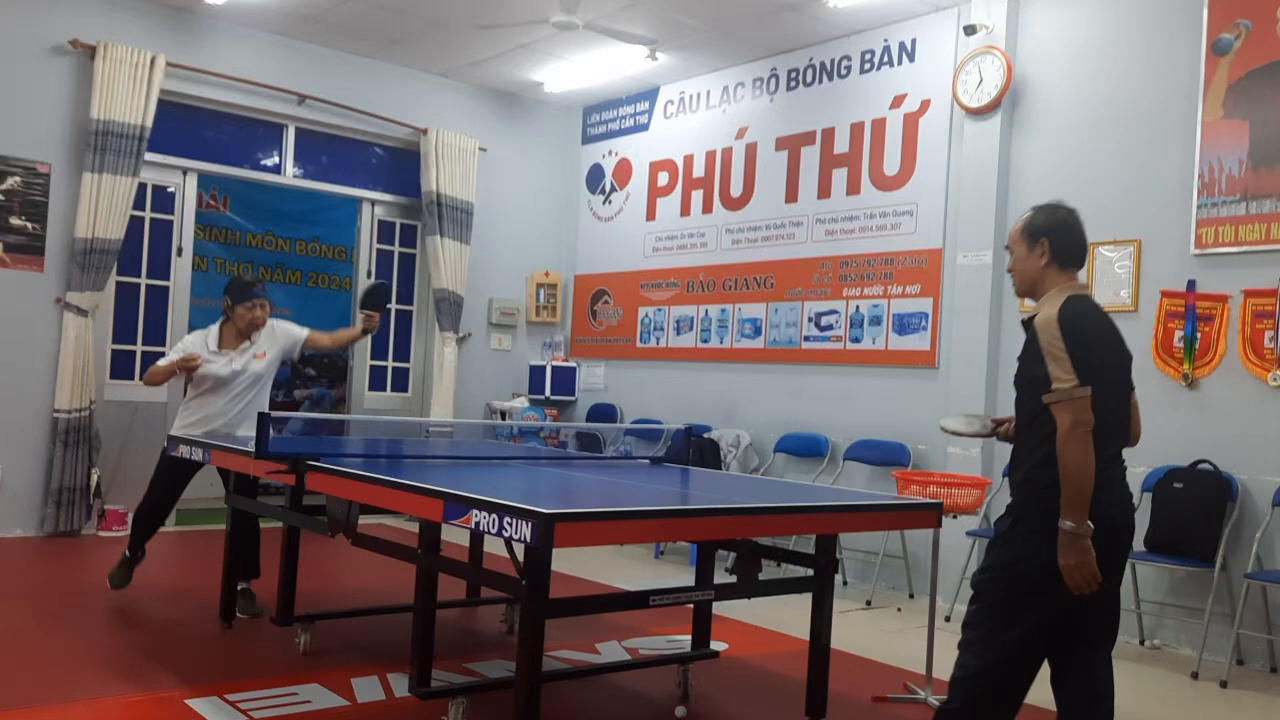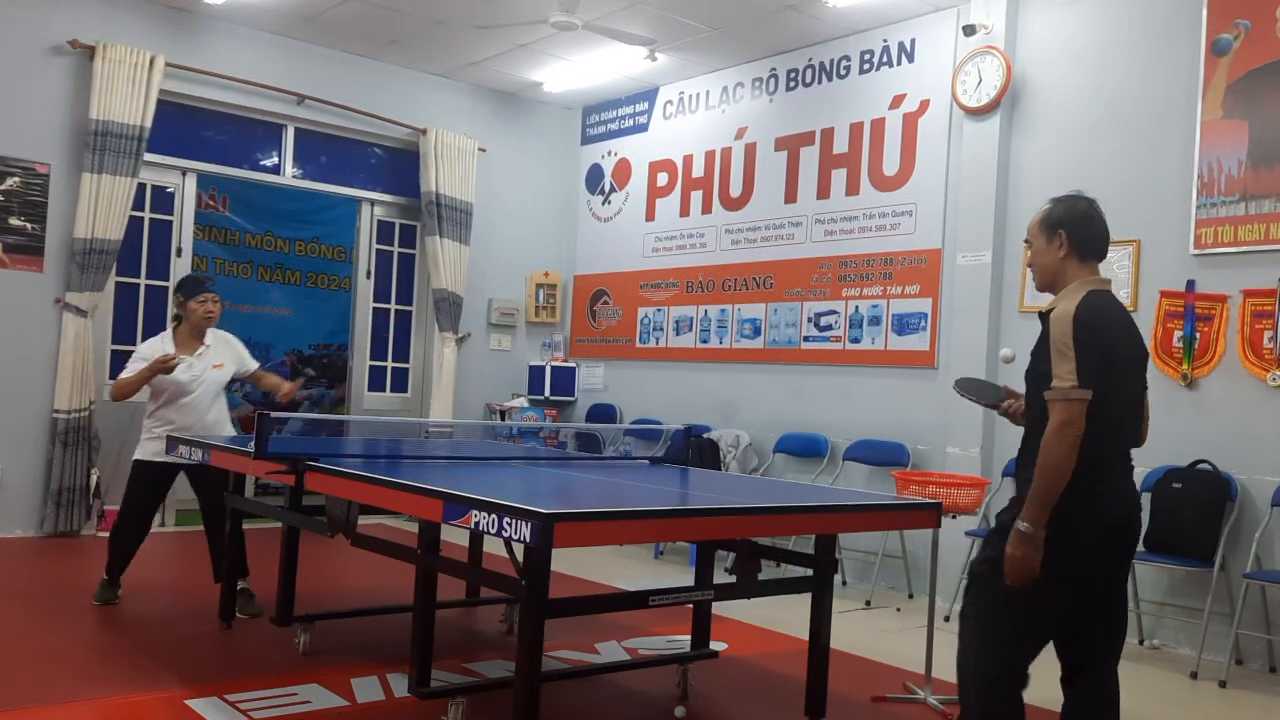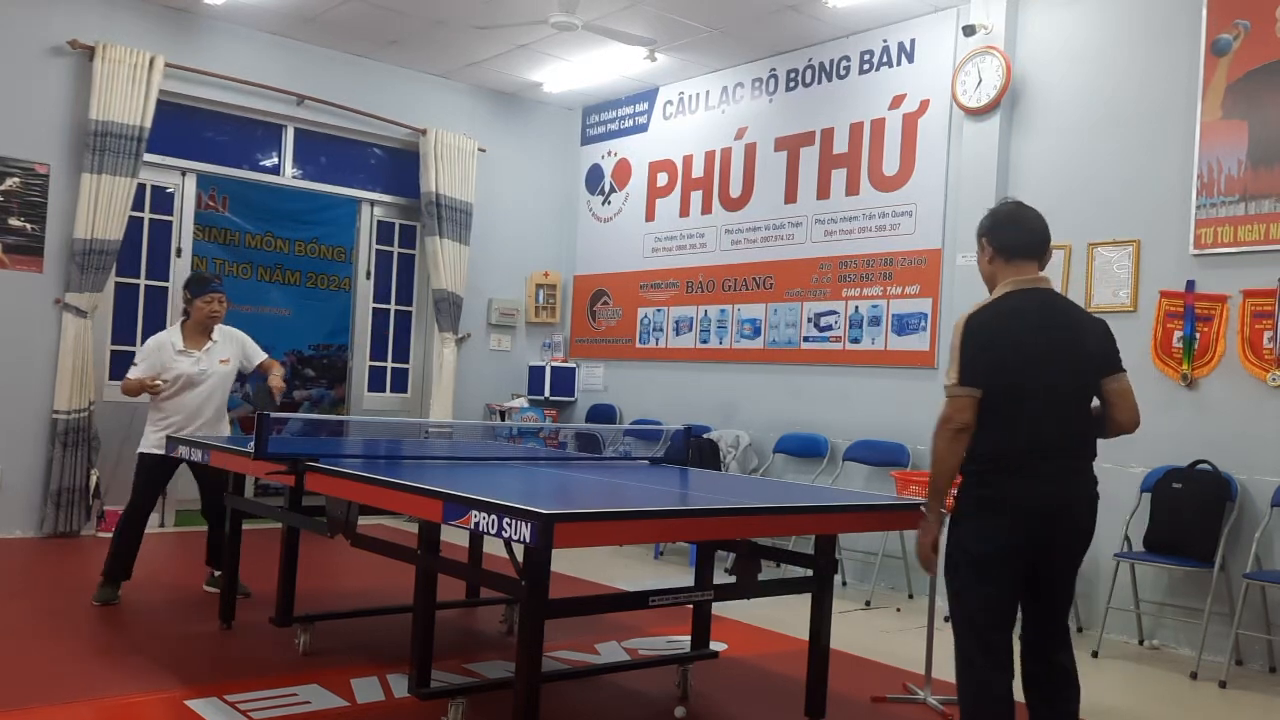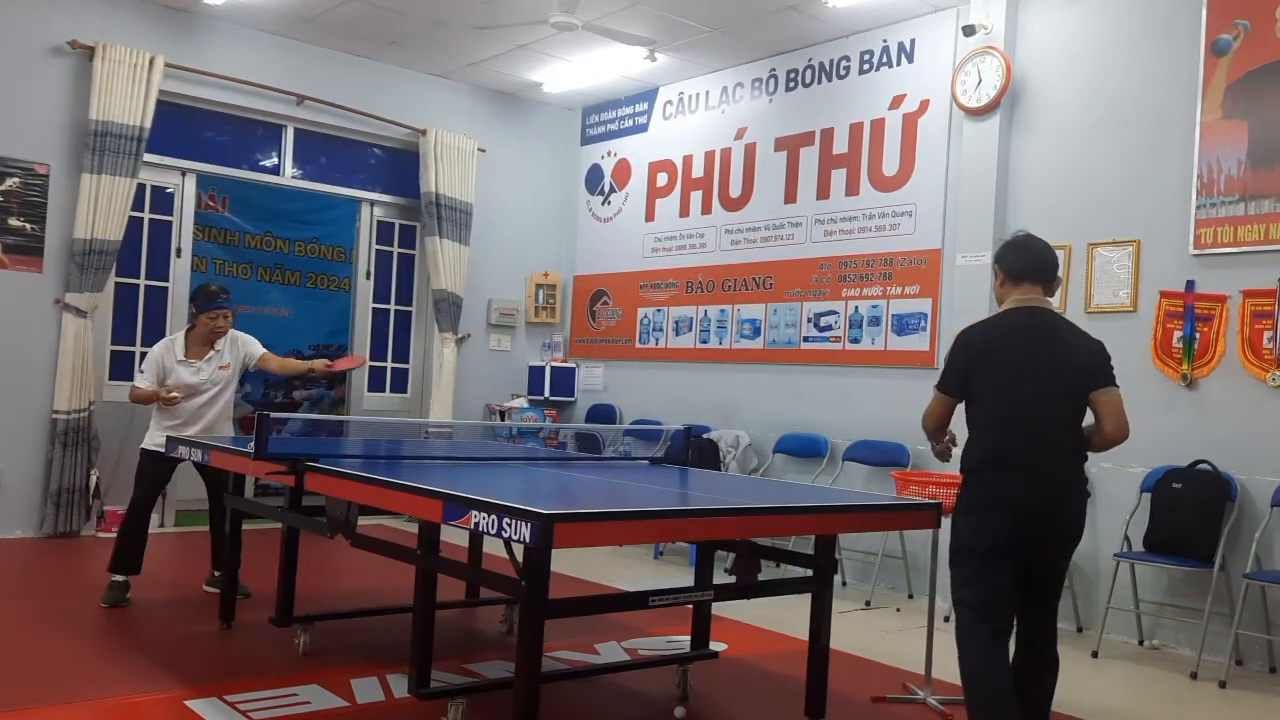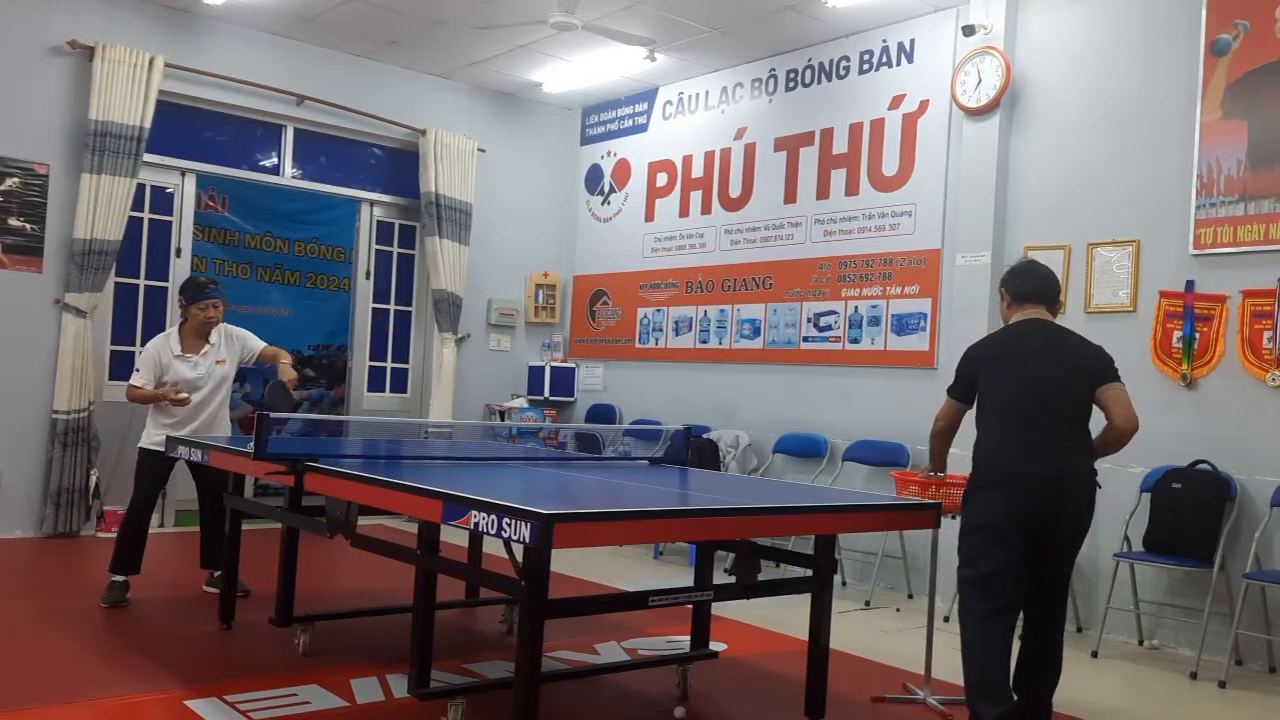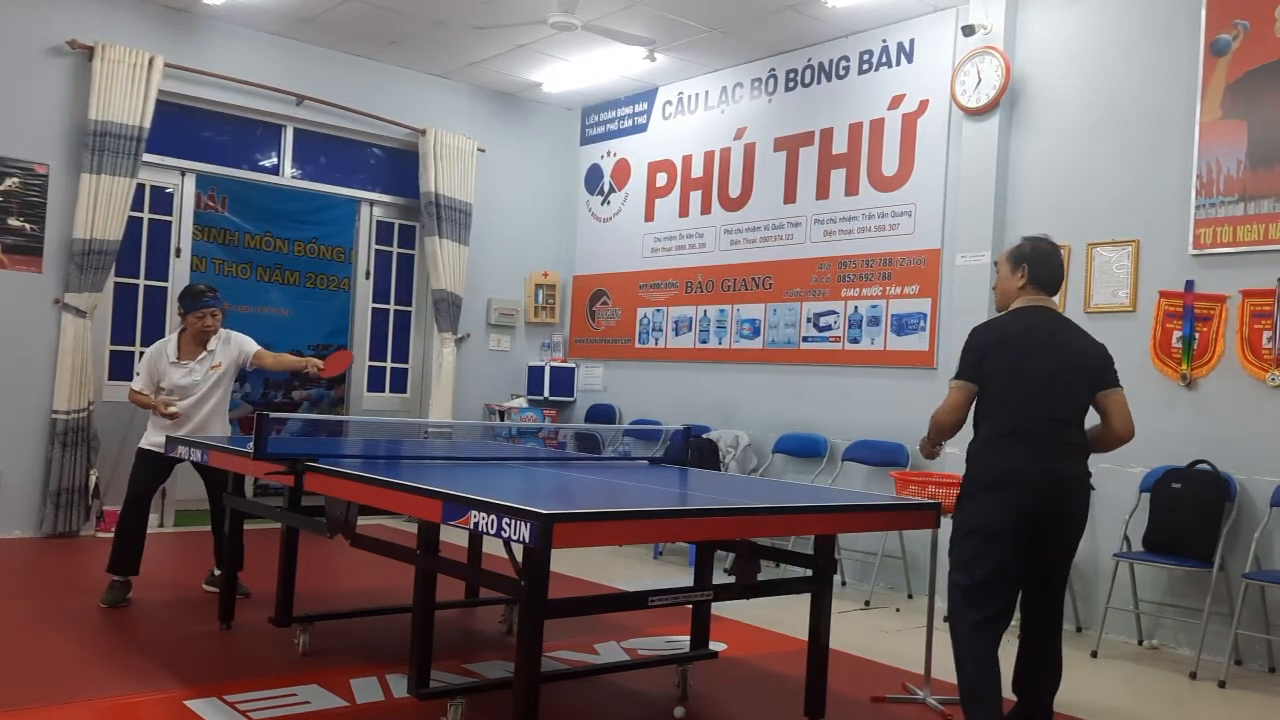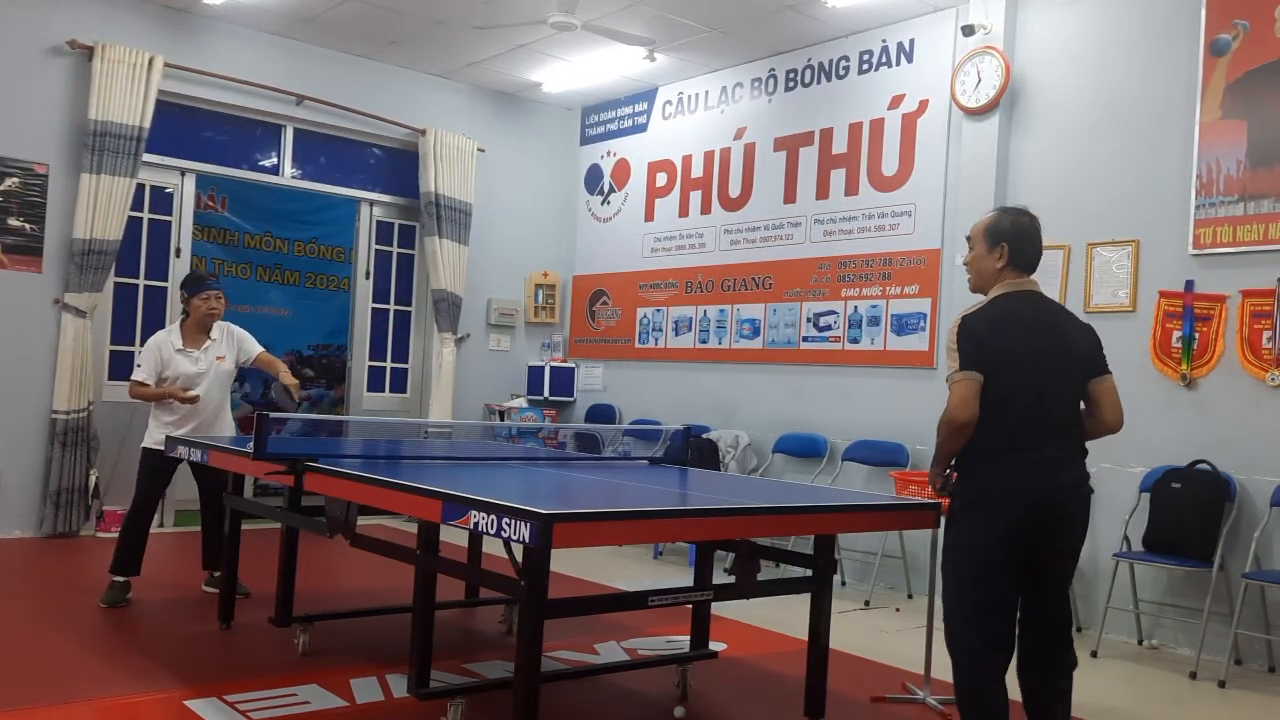
dt=0.5s
person 1, frame 1
left shoulder: (1054, 320)
right shoulder: (1103, 325)
left elbow: (1075, 428)
right elbow: (1128, 429)
left wrist: (1071, 528)
left hip: (1052, 522)
right hip: (1107, 517)
left knee: (991, 659)
right knee: (1084, 667)
person 1, frame 2
left shoulder: (1071, 316)
right shoulder: (1123, 321)
left elbow: (1067, 429)
left wrist: (1027, 526)
left hip: (1066, 521)
right hip: (1113, 518)
left knee: (990, 654)
right knee: (1092, 669)
person 1, frame 3
left shoulder: (981, 325)
right shoulder: (1090, 327)
left elbow: (957, 427)
right elbow: (1124, 418)
left wrist: (931, 514)
left hip: (993, 509)
right hip: (1069, 506)
left knee: (984, 650)
right knee: (1050, 642)
person 1, frame 4
left shoulder: (975, 338)
right shoulder: (1085, 346)
left elbow: (934, 421)
right elbow: (1113, 430)
left wrist: (942, 443)
left hip: (989, 504)
right hip: (1060, 505)
left knee: (985, 632)
right knee: (1039, 623)
person 1, frame 5
left shoulder: (985, 350)
right shoulder: (1088, 353)
left elbow: (944, 425)
right elbow: (1125, 423)
left wrist: (936, 467)
left hip: (999, 490)
right hip: (1069, 494)
left knee: (986, 612)
right knee: (1046, 610)
person 1, frame 6
left shoulder: (988, 335)
right shoulder: (1089, 347)
left elbow: (950, 417)
right elbow: (1121, 429)
left wrist: (930, 442)
left hip: (995, 491)
right hip: (1064, 494)
left knee: (976, 615)
right knee: (1043, 612)
person 1, frame 7
left shoulder: (976, 324)
right shoulder: (1077, 329)
left elbow: (962, 414)
right elbow: (1108, 417)
left wrist: (941, 465)
left hip: (991, 497)
right hip: (1064, 496)
left knee: (978, 634)
right knee: (1050, 629)
person 2, frame 1
left shoulder: (275, 334)
right shoulder: (196, 342)
left elbow: (325, 340)
right elbow: (149, 379)
left wrist: (363, 329)
right wrist: (176, 366)
right hip: (190, 437)
right knee: (155, 504)
left ankle: (242, 586)
right ankle: (133, 554)
person 2, frame 2
left shoulder: (227, 344)
right shoulder: (153, 348)
left elbow: (257, 376)
right elbow: (116, 394)
left wrist: (282, 385)
right wrist: (151, 371)
right hip: (159, 448)
left knee: (223, 518)
right knee: (133, 518)
left ankle: (240, 586)
right ankle: (110, 579)
person 2, frame 3
left shoulder: (234, 340)
right shoulder: (159, 344)
left elbow: (270, 365)
right elbow: (127, 387)
left wrist: (276, 376)
right wrist: (143, 385)
left hip: (212, 441)
right hip: (162, 441)
left knee: (221, 509)
right knee: (138, 508)
left ankle: (218, 573)
right ankle: (112, 578)
person 2, frame 4
left shoulder: (237, 342)
right shoulder: (163, 350)
left elbow: (273, 363)
right elbow: (135, 393)
left wrist: (311, 365)
right wrist: (157, 395)
right hip: (165, 440)
left knee: (225, 506)
right knee: (140, 505)
left ankle: (219, 573)
right ankle: (119, 578)
person 2, frame 5
left shoulder: (234, 338)
right shoulder: (159, 347)
left elbow: (277, 354)
right elbow: (133, 392)
left wrist: (286, 369)
right wrist: (163, 395)
left hip: (211, 439)
right hip: (162, 439)
left knee: (218, 506)
right knee: (141, 504)
left ankle: (217, 573)
right ankle: (119, 578)
person 2, frame 6
left shoulder: (232, 343)
right shoulder: (158, 352)
left elbow: (270, 359)
right elbow: (136, 394)
left wrist: (304, 363)
right wrist: (155, 405)
left hip: (213, 441)
right hip: (161, 441)
left knee: (228, 505)
right knee: (135, 501)
left ankle: (221, 573)
right ankle: (120, 578)
person 2, frame 7
left shoulder: (232, 336)
right shoulder: (160, 343)
left elbow: (267, 360)
right elbow: (136, 389)
left wrist: (283, 373)
right wrist: (170, 393)
left hip: (214, 439)
right hip: (165, 439)
left knee: (218, 506)
right knee: (143, 505)
left ankle: (217, 573)
right ankle: (120, 578)
